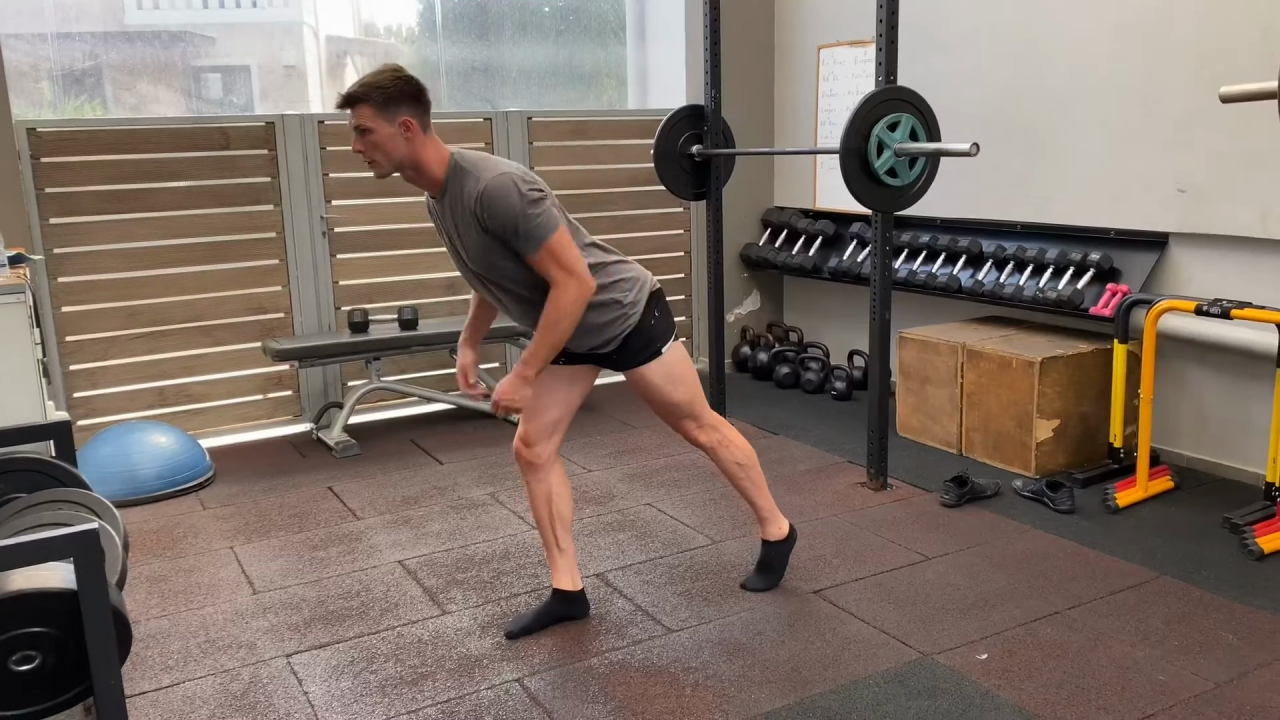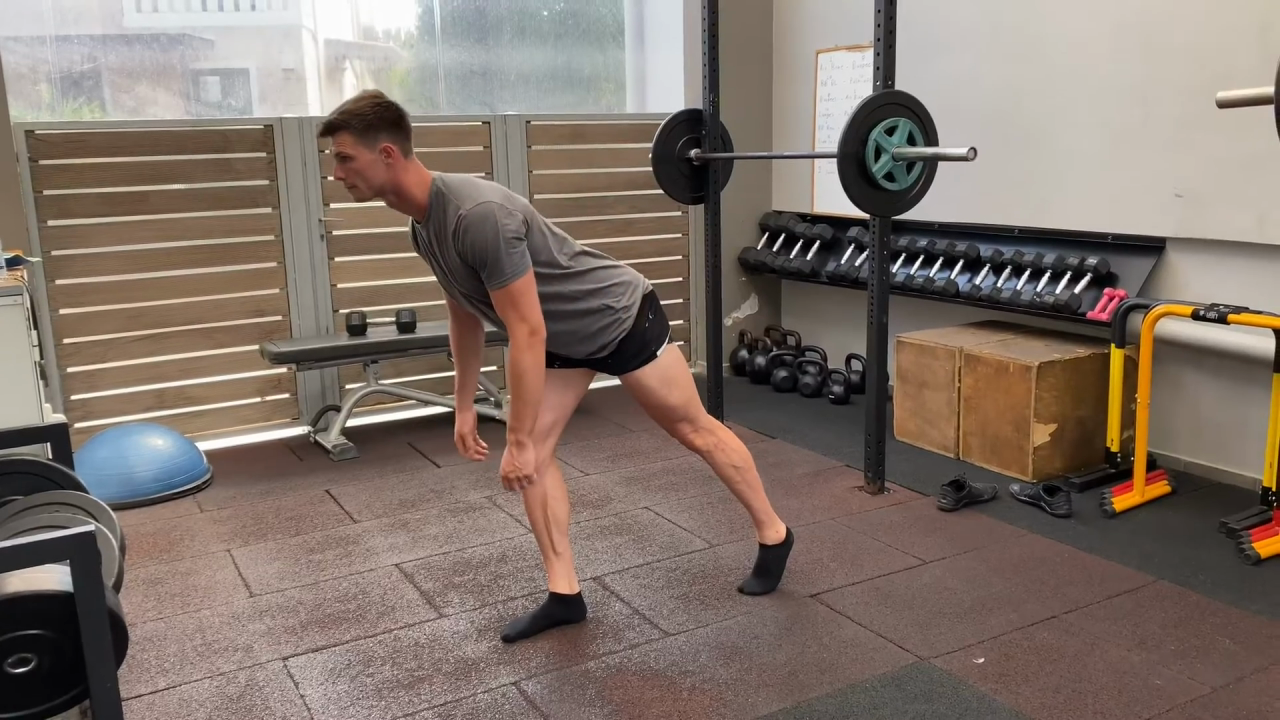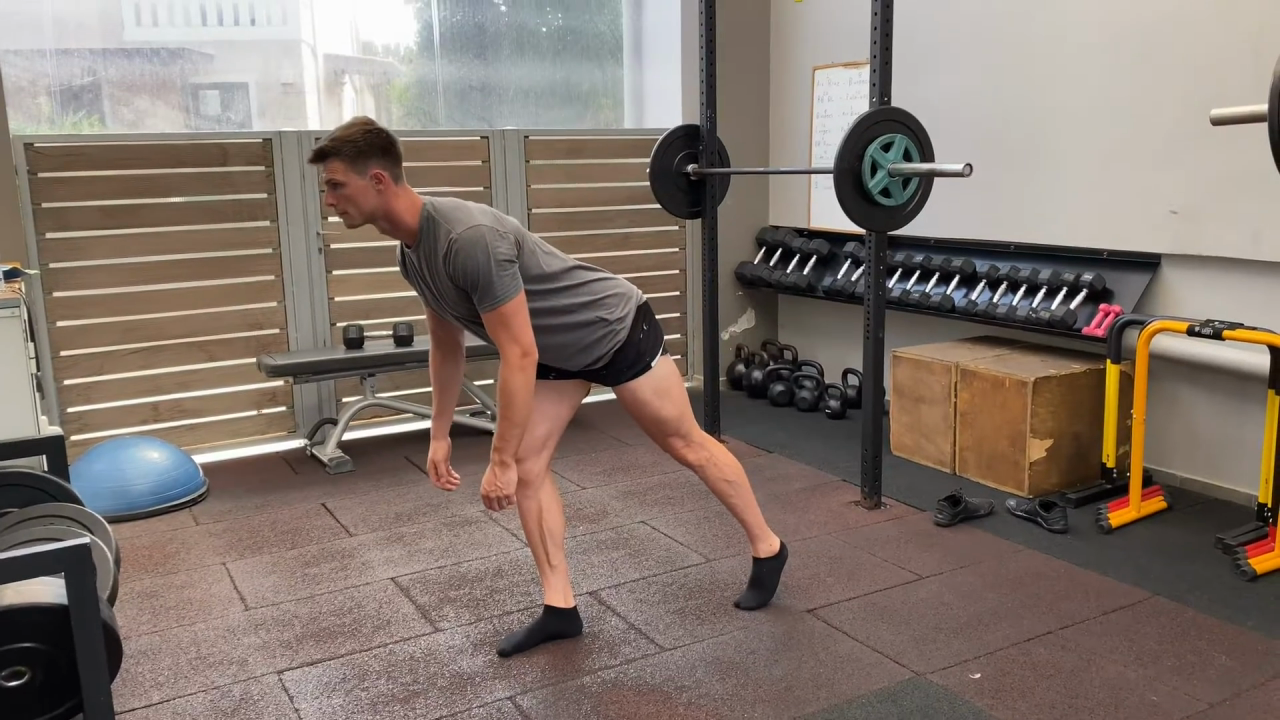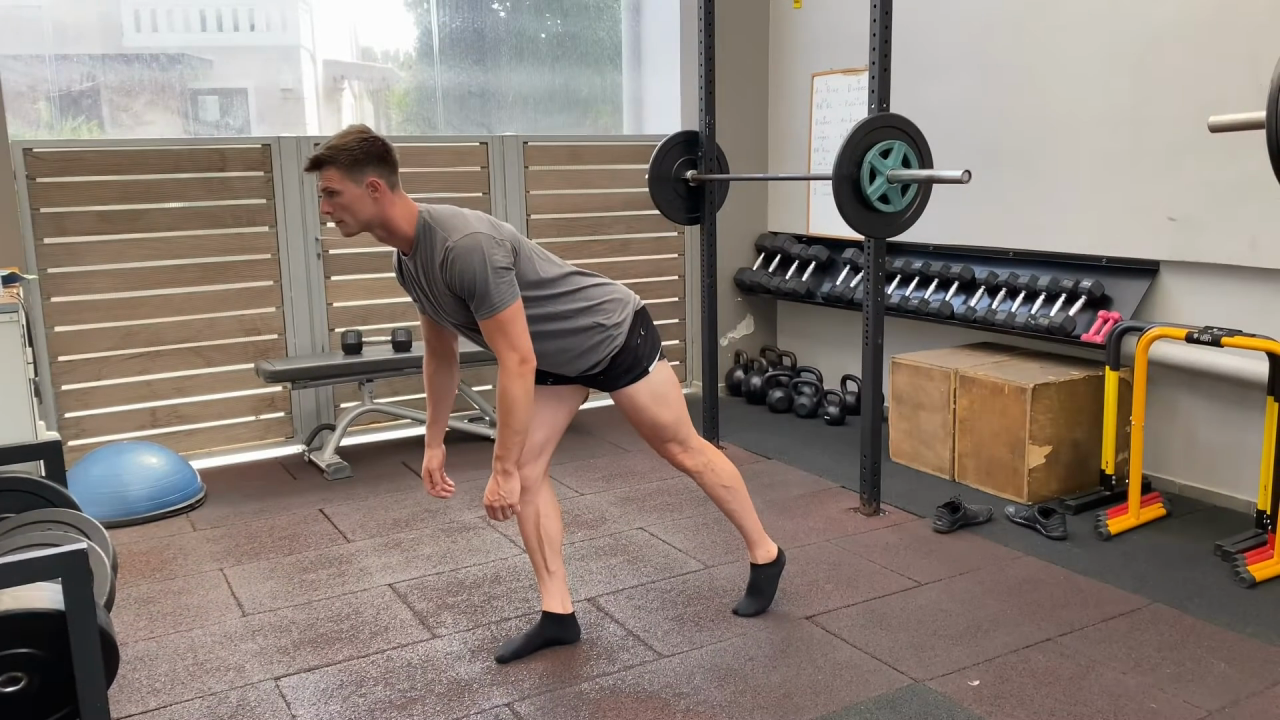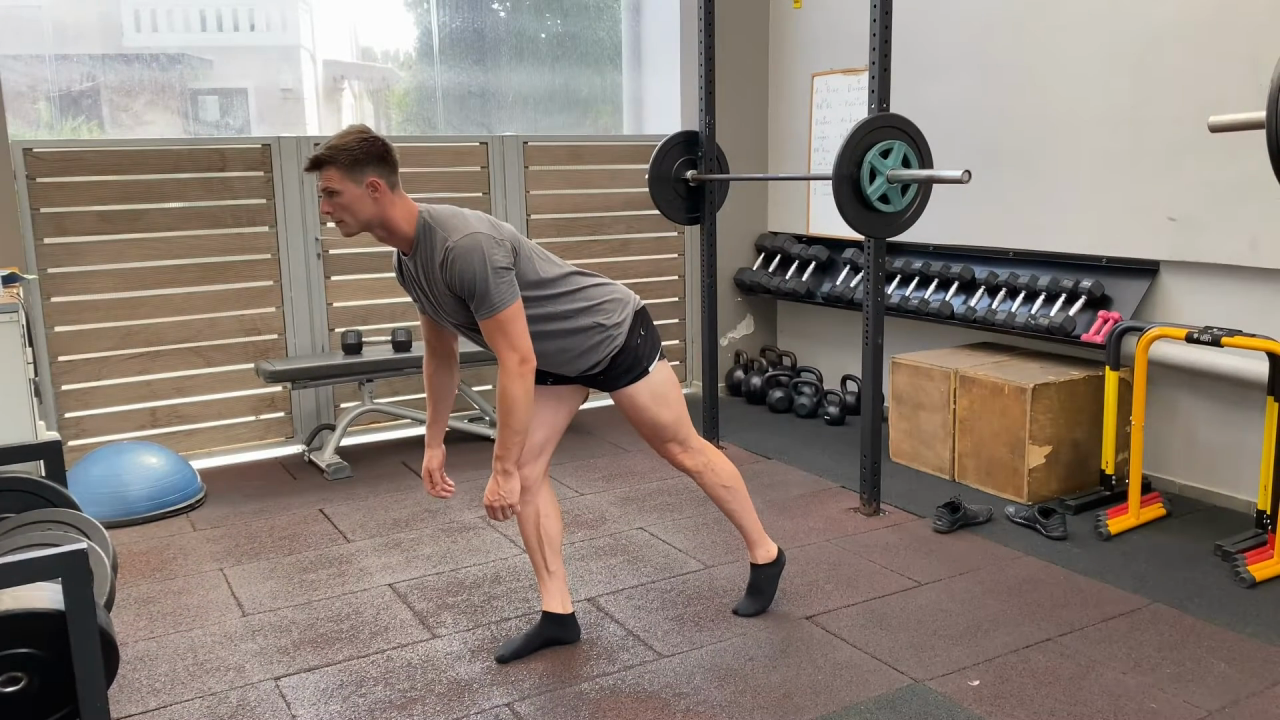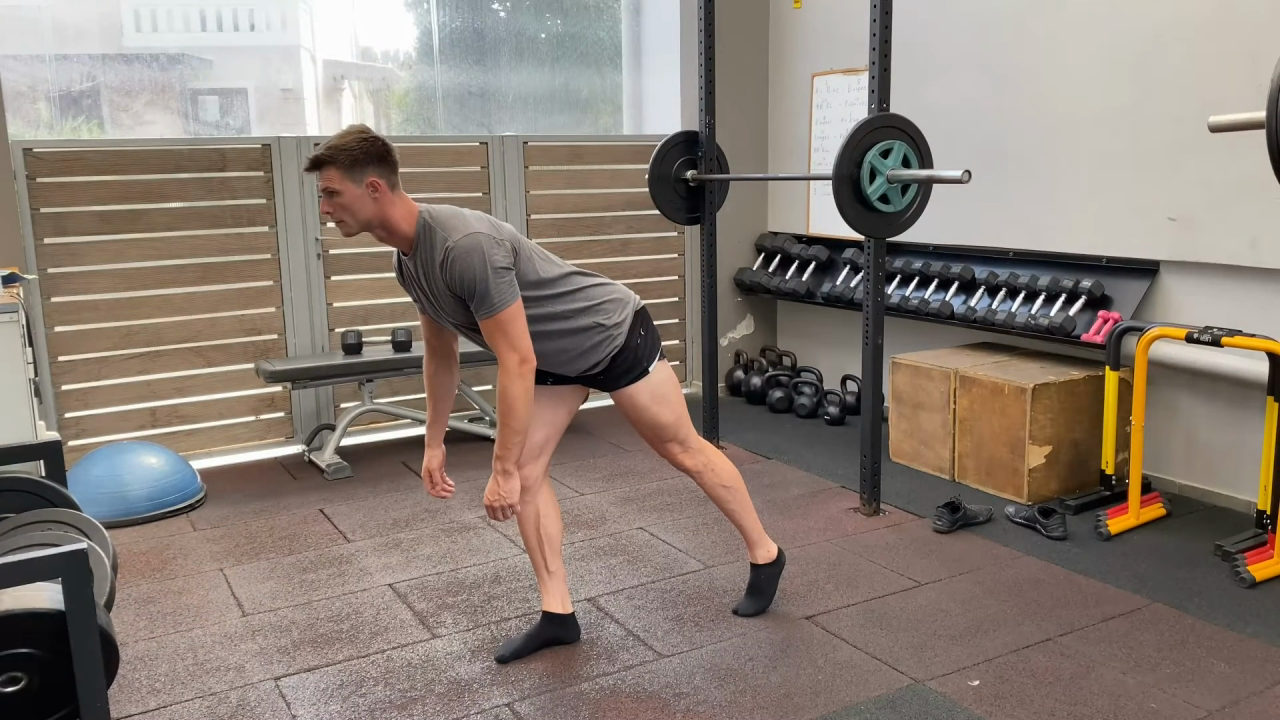
dt=0.7s
person 1, frame 1
left shoulder: (497, 189)
right shoulder: (438, 198)
left elbow: (577, 283)
left wrist: (524, 376)
right wrist: (468, 344)
left hip: (622, 313)
right hip: (564, 327)
left knee: (700, 427)
right knee: (532, 449)
left ankle: (776, 531)
right ankle: (567, 590)
person 1, frame 2
left shoulder: (479, 216)
right shoulder: (422, 224)
left elbow: (528, 334)
right elbow: (465, 314)
left wrist: (517, 441)
right wrist: (464, 407)
left hip: (619, 317)
right hip: (563, 337)
left knee: (695, 430)
right knee: (535, 456)
left ankle: (773, 534)
right ankle: (564, 594)
person 1, frame 3
left shoulder: (471, 239)
right shoulder: (411, 251)
left elbow: (519, 355)
right elbow: (447, 344)
left wrist: (499, 462)
right wrist: (440, 434)
left hip: (616, 329)
right hip: (557, 350)
left knee: (686, 444)
right knee: (529, 468)
left ankle: (767, 549)
right ankle: (560, 608)
person 1, frame 4
left shoulder: (467, 246)
right shoulder: (406, 258)
left elbow: (517, 362)
right elbow: (440, 352)
left wrist: (501, 471)
right wrist: (434, 442)
left hip: (613, 334)
right hip: (556, 355)
left knee: (684, 450)
right knee: (528, 472)
left ankle: (765, 554)
right ankle: (557, 614)
person 1, frame 5
left shoulder: (467, 246)
right shoulder: (406, 259)
left elbow: (517, 362)
right elbow: (440, 353)
left wrist: (501, 471)
right wrist: (434, 442)
left hip: (613, 334)
right hip: (556, 356)
left knee: (684, 450)
right knee: (527, 472)
left ankle: (765, 554)
right ankle: (558, 615)
person 1, frame 6
left shoulder: (467, 246)
right shoulder: (406, 259)
left elbow: (517, 363)
right elbow: (440, 353)
left wrist: (501, 470)
right wrist: (434, 442)
left hip: (613, 334)
right hip: (556, 356)
left knee: (684, 451)
right knee: (528, 474)
left ankle: (765, 554)
right ankle: (557, 615)
